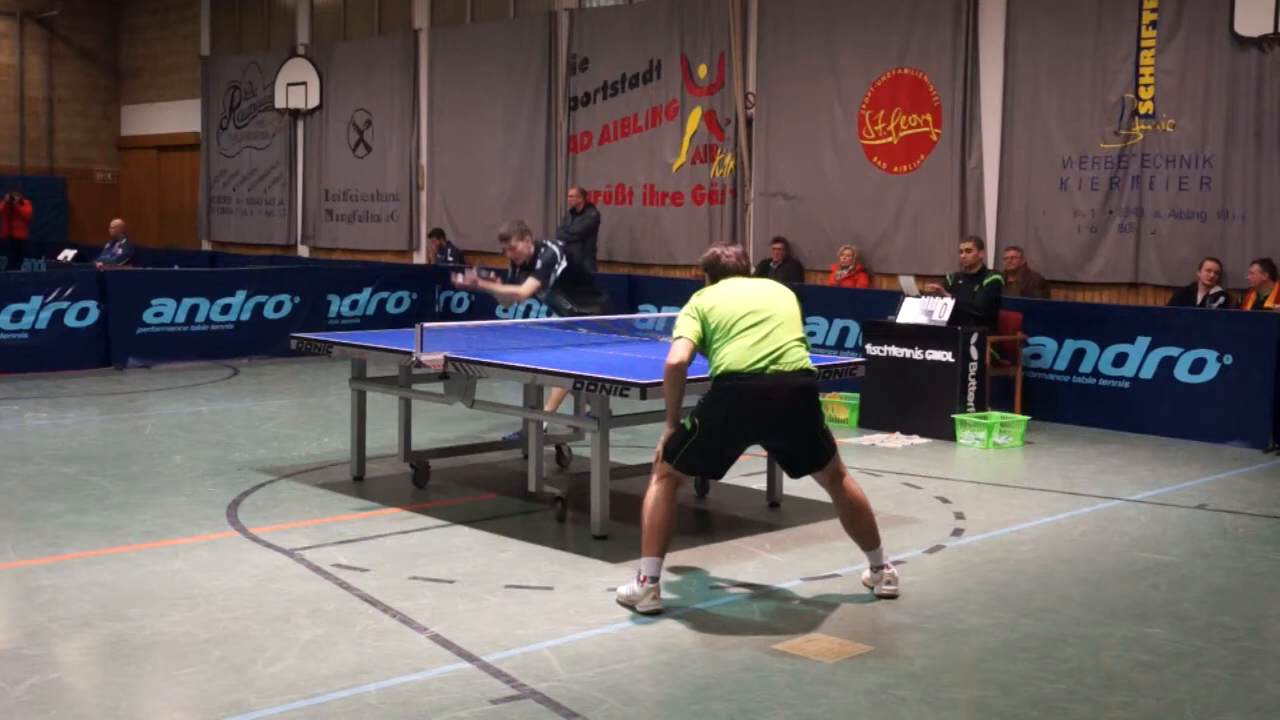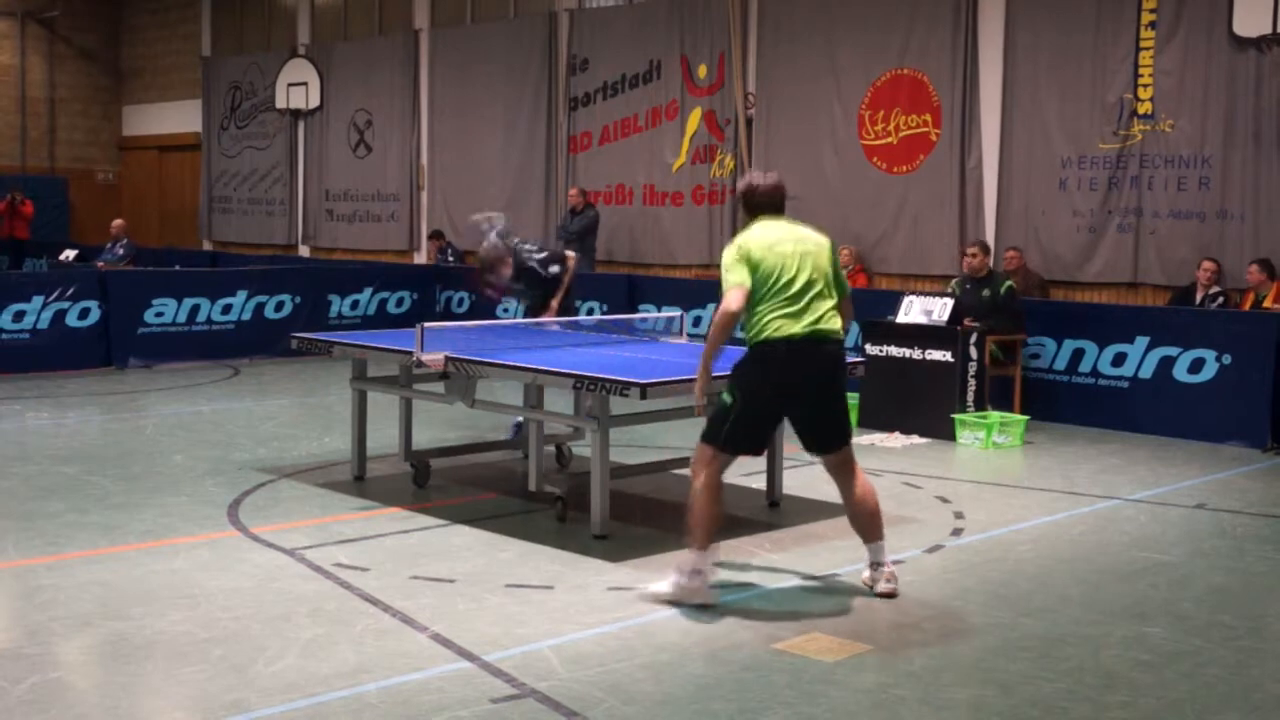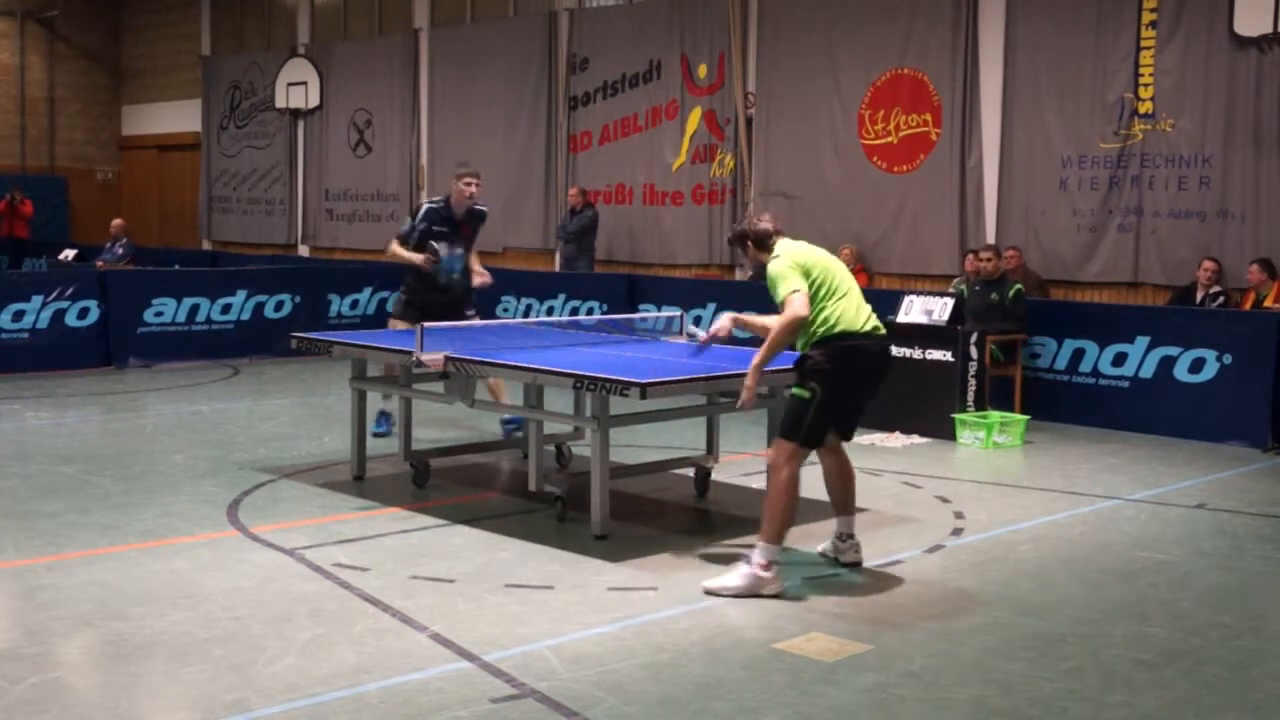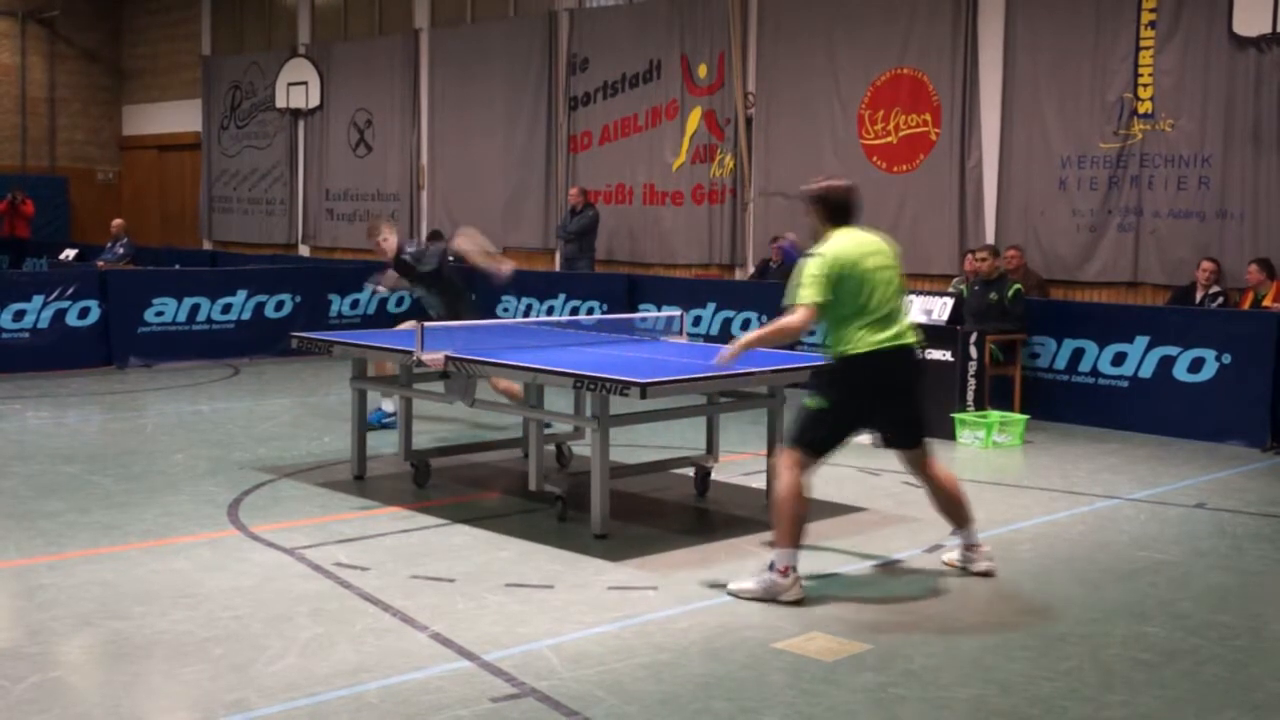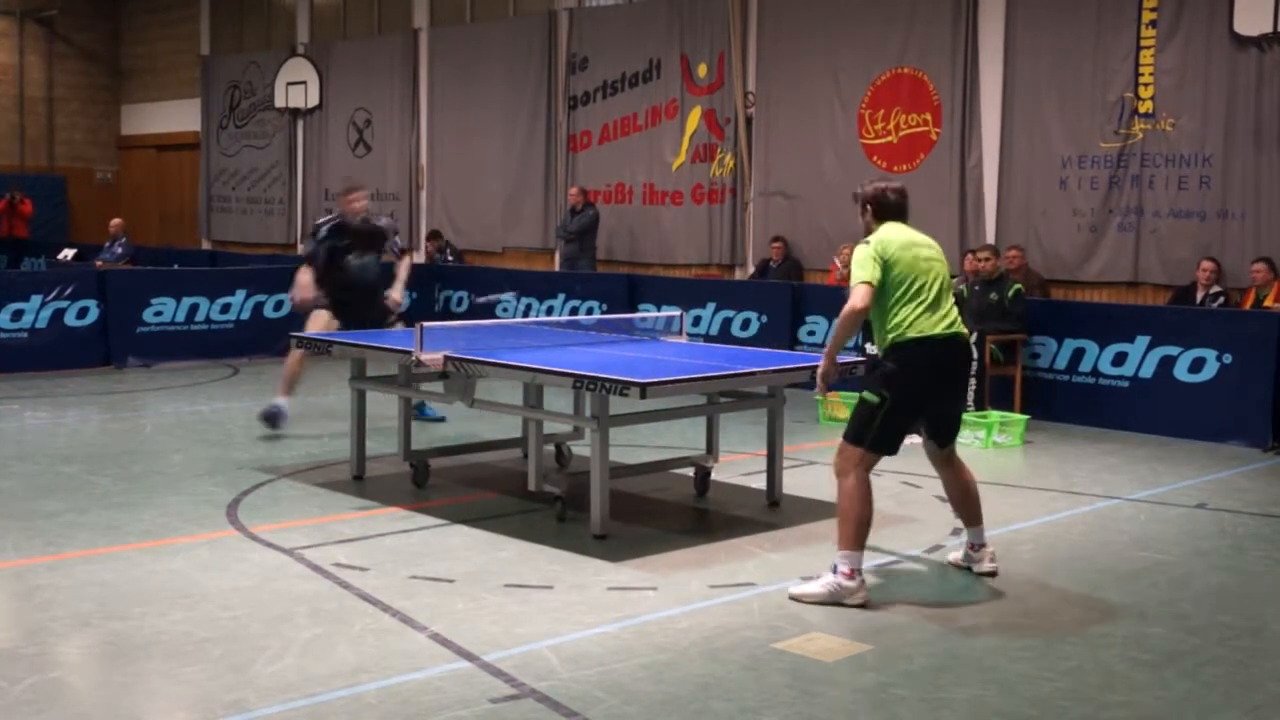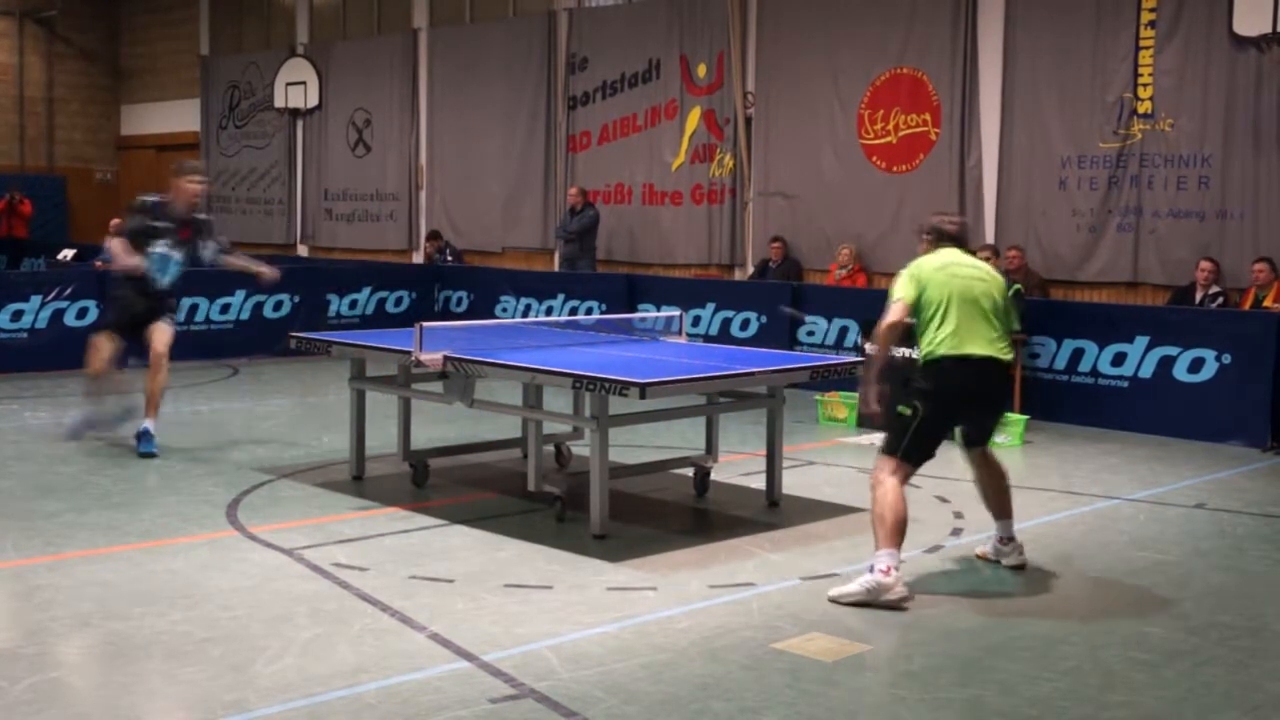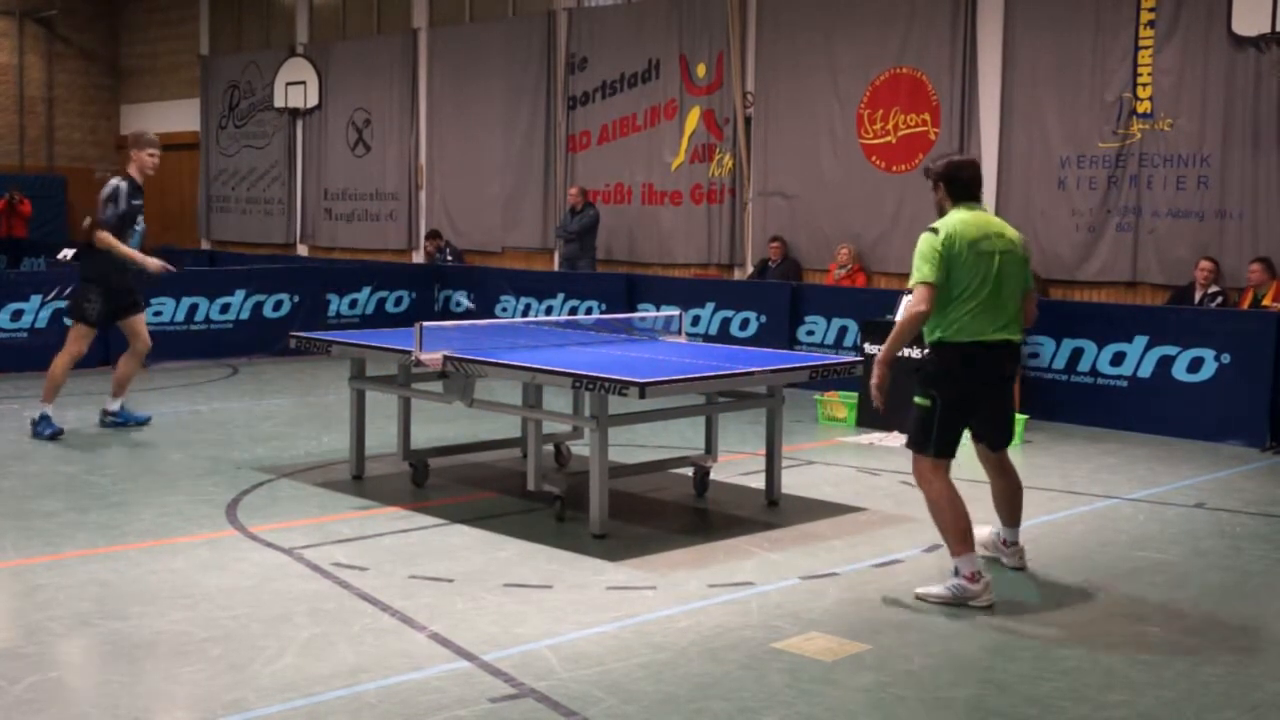
dt=0.7s
person 1, frame 1
left shoulder: (702, 300)
right shoulder: (781, 291)
left elbow: (676, 361)
left wrist: (671, 423)
left hip: (736, 392)
right hip: (795, 389)
left knee: (665, 475)
right knee: (836, 478)
left ankle: (647, 585)
right ankle: (881, 570)
person 1, frame 2
left shoulder: (743, 245)
right shoulder: (819, 241)
left elbow: (732, 308)
right elbow: (844, 310)
left wrist: (704, 370)
left hip: (771, 358)
right hip: (825, 356)
left knee: (706, 463)
right knee: (844, 467)
left ankle: (696, 576)
right ankle: (881, 569)
person 1, frame 3
left shoulder: (781, 261)
right shoulder: (805, 252)
left elbow: (798, 315)
left wrist: (756, 365)
right wrist: (738, 320)
left hip: (839, 352)
right hip: (870, 348)
left knee: (784, 457)
right knee: (828, 443)
left ankle: (762, 568)
right ankle: (845, 542)
person 1, frame 4
left shoulder: (823, 257)
right shoulder: (883, 246)
left elbow: (798, 323)
left wrist: (744, 342)
left hip: (857, 368)
right hip: (902, 361)
left knee: (789, 463)
right knee: (921, 461)
left ankle: (783, 574)
right ankle: (974, 550)
person 1, frame 5
left shoulder: (873, 245)
right shoulder: (929, 245)
left elbow: (859, 306)
left wrist: (829, 357)
left hip: (910, 357)
right hip: (954, 353)
left knee: (851, 462)
right knee: (943, 454)
left ankle: (848, 577)
right ankle: (978, 550)
person 1, frame 6
left shoulder: (919, 268)
right shoulder: (992, 275)
left elbow: (892, 323)
right elbow: (1009, 333)
left wrist: (872, 380)
left hip: (945, 371)
right hip: (995, 373)
left knee: (888, 472)
right knee: (978, 451)
left ankle: (885, 573)
right ankle: (1007, 544)
person 1, frame 7
left shoulder: (940, 234)
right shoulder: (1010, 236)
left elbow: (920, 309)
right elbow: (1028, 313)
left wrist: (883, 361)
left hip: (954, 358)
right hip: (1002, 357)
left knee: (929, 468)
right knee: (995, 455)
left ankle: (971, 577)
right ankle: (1009, 544)
person 2, frame 1
left shoulder: (550, 254)
right shoulder: (521, 263)
left elbow: (523, 293)
right elbow: (507, 300)
left wrist: (481, 285)
right wrist: (487, 284)
left hip: (592, 313)
right hip: (573, 315)
left ankle: (540, 423)
person 2, frame 2
left shoulder: (534, 261)
right shoulder: (497, 244)
left elbow: (571, 257)
right elbow: (493, 220)
left wrist: (555, 303)
left hip: (556, 305)
right hip: (535, 306)
person 2, frame 3
left shoulder: (479, 215)
right shoulder: (428, 211)
right elbow: (392, 249)
left wrist: (475, 269)
right wrist: (414, 258)
left hip: (456, 297)
right hip: (417, 295)
left ankle: (507, 414)
right ankle: (385, 412)
person 2, frame 4
left shoulder: (414, 254)
right shoulder: (401, 262)
left elbow: (460, 240)
left wrist: (495, 263)
left hip: (461, 322)
right hip: (440, 321)
left knee: (499, 384)
right ankle: (388, 411)
person 2, frame 5
left shoulder: (380, 228)
right shoulder: (327, 228)
left elbow: (403, 256)
right elbow: (308, 264)
left wrist: (398, 288)
right wrist: (302, 288)
left hip: (371, 300)
right hip: (335, 299)
right ankle: (280, 406)
person 2, frame 6
left shoulder: (199, 224)
right shoulder: (148, 207)
left elbow: (218, 256)
right elbow: (116, 240)
left wrist: (255, 267)
right wrist: (122, 256)
left hip: (159, 304)
right hip: (124, 297)
left knee: (159, 354)
right knee: (97, 368)
left ankle: (147, 429)
right ankle: (96, 410)
person 2, frame 7
left shoulder: (134, 191)
right shoulder: (118, 188)
left elbow: (89, 223)
right elbow: (99, 234)
right wrist: (141, 259)
left hip: (120, 281)
right hip: (99, 280)
left knee: (141, 345)
right knee: (75, 350)
left ankle: (113, 409)
right ankle: (42, 416)
